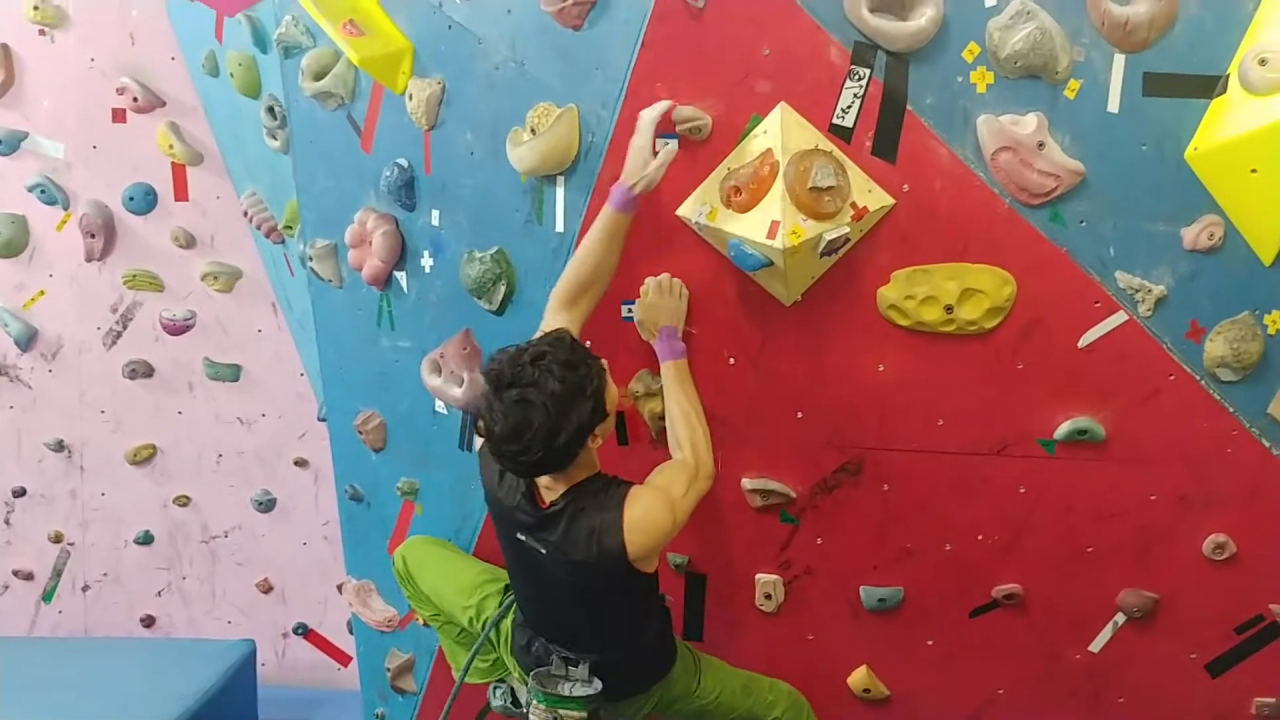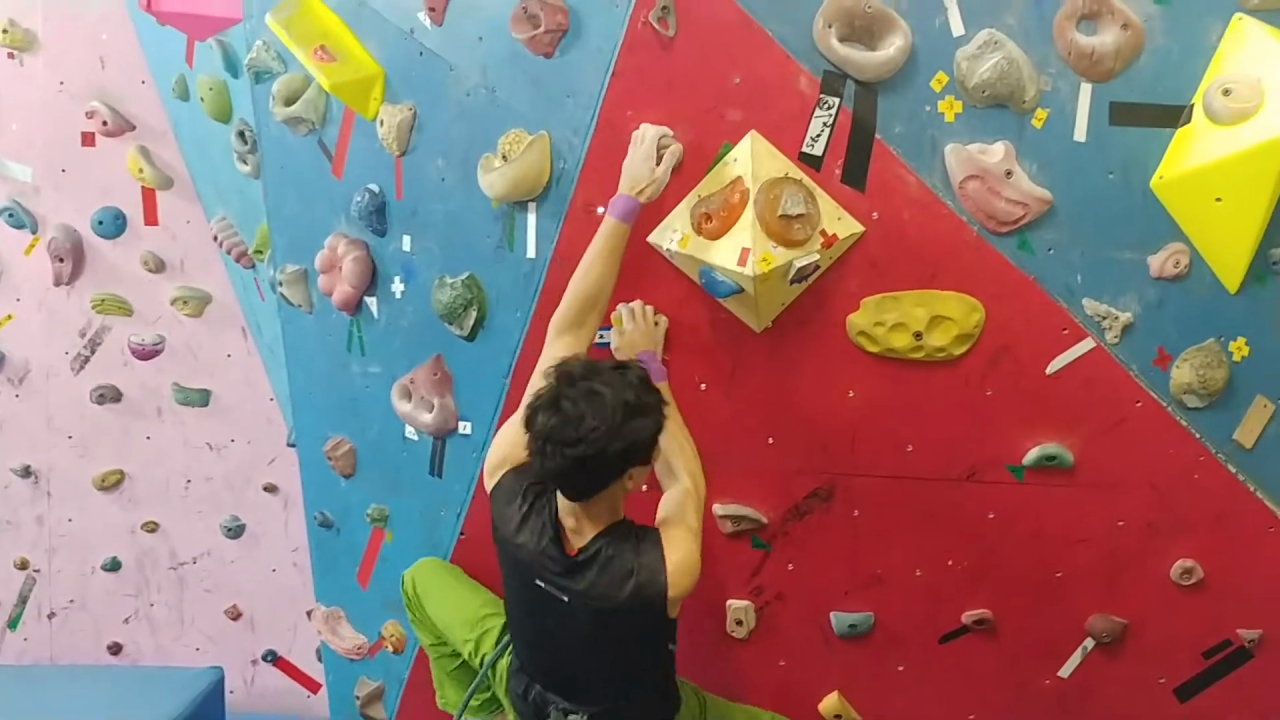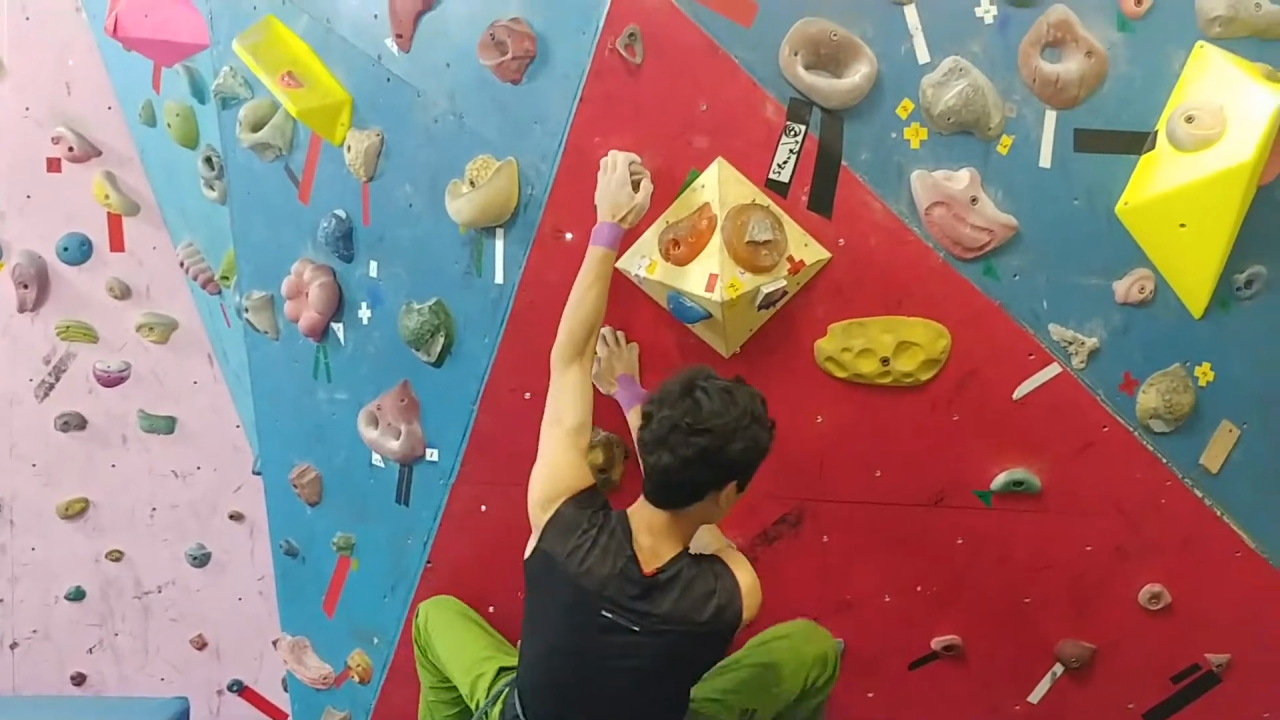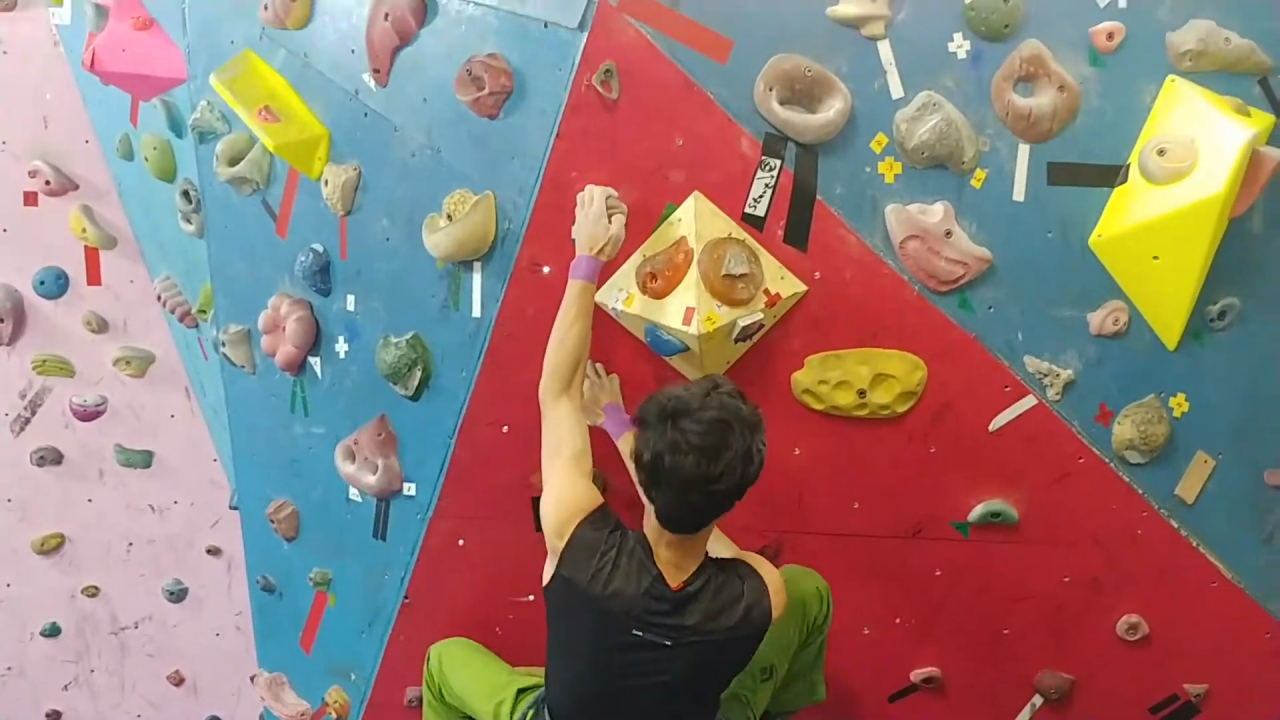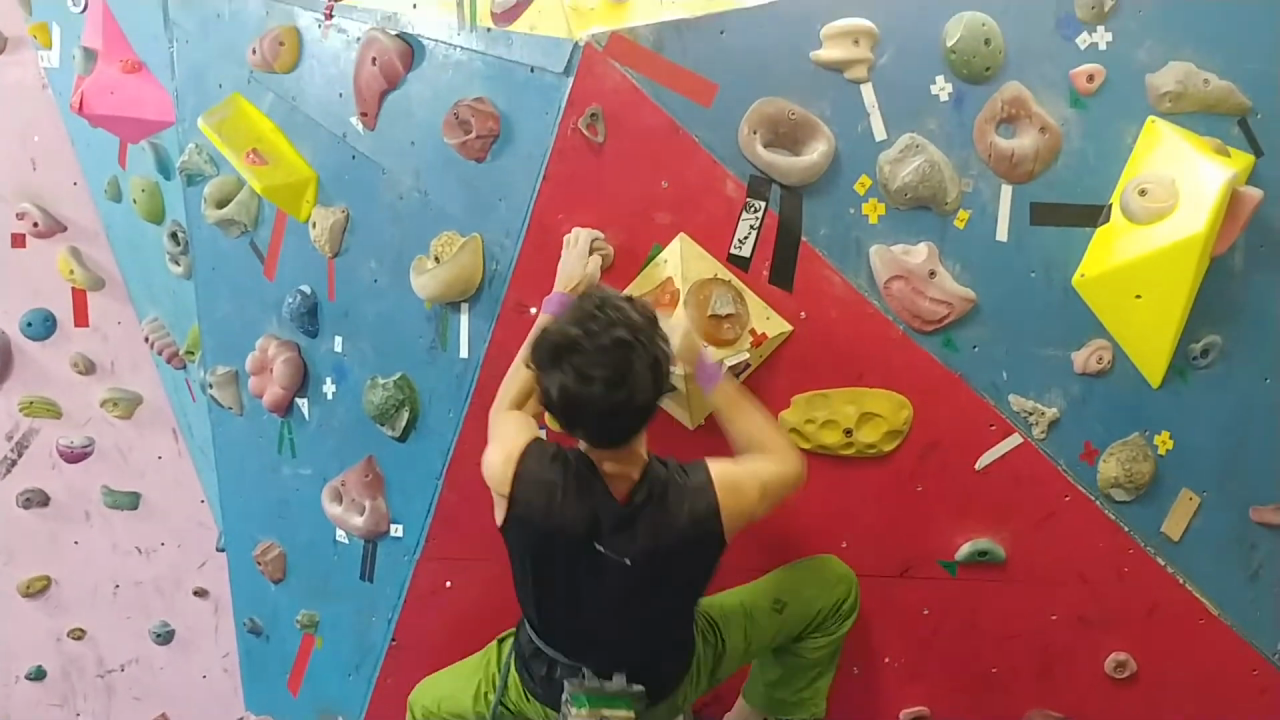
dt=0.4s
person 1, frame 1
left shoulder: (497, 448)
right shoulder: (635, 521)
left elbow: (565, 306)
right elbow: (697, 467)
left wrist: (626, 188)
right wrist: (668, 340)
left hip: (534, 657)
left knee: (415, 558)
person 1, frame 2
left shoulder: (509, 482)
right shoulder: (668, 567)
left elbow: (567, 331)
right elbow: (688, 489)
left wrist: (629, 201)
right wrist: (650, 365)
left knee: (426, 580)
person 1, frame 3
left shoulder: (561, 516)
right shoulder: (735, 594)
left elbow: (568, 360)
right elbow: (688, 499)
left wrist: (609, 226)
right wrist: (628, 392)
left knee: (436, 618)
right knee: (814, 645)
person 1, frame 4
left shoulder: (576, 539)
right shoulder: (761, 593)
left elbow: (557, 394)
right elbow: (694, 515)
left wrist: (587, 259)
right wrist: (619, 421)
left knee: (444, 660)
right knee: (807, 591)
person 1, frame 5
left shoulder: (516, 473)
right shoulder: (707, 497)
left elbow: (505, 407)
right elbow: (788, 461)
left wrist: (562, 290)
right wrist: (705, 370)
right knee: (830, 584)
